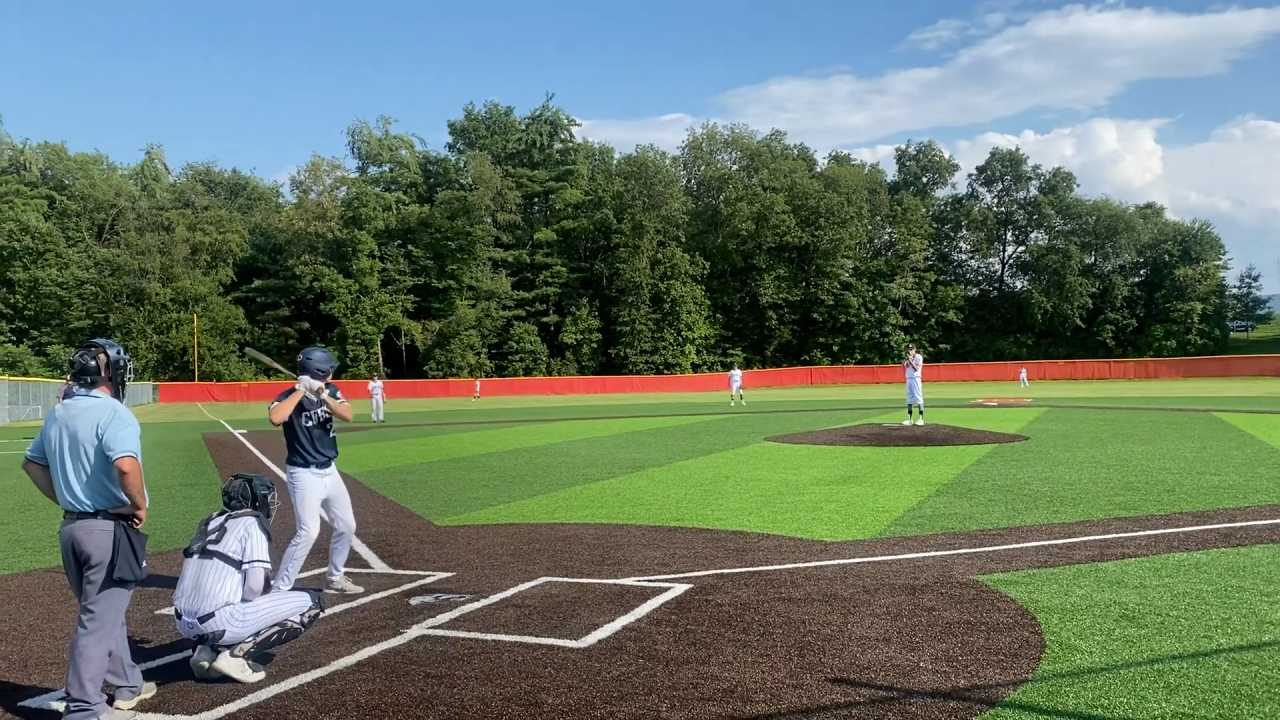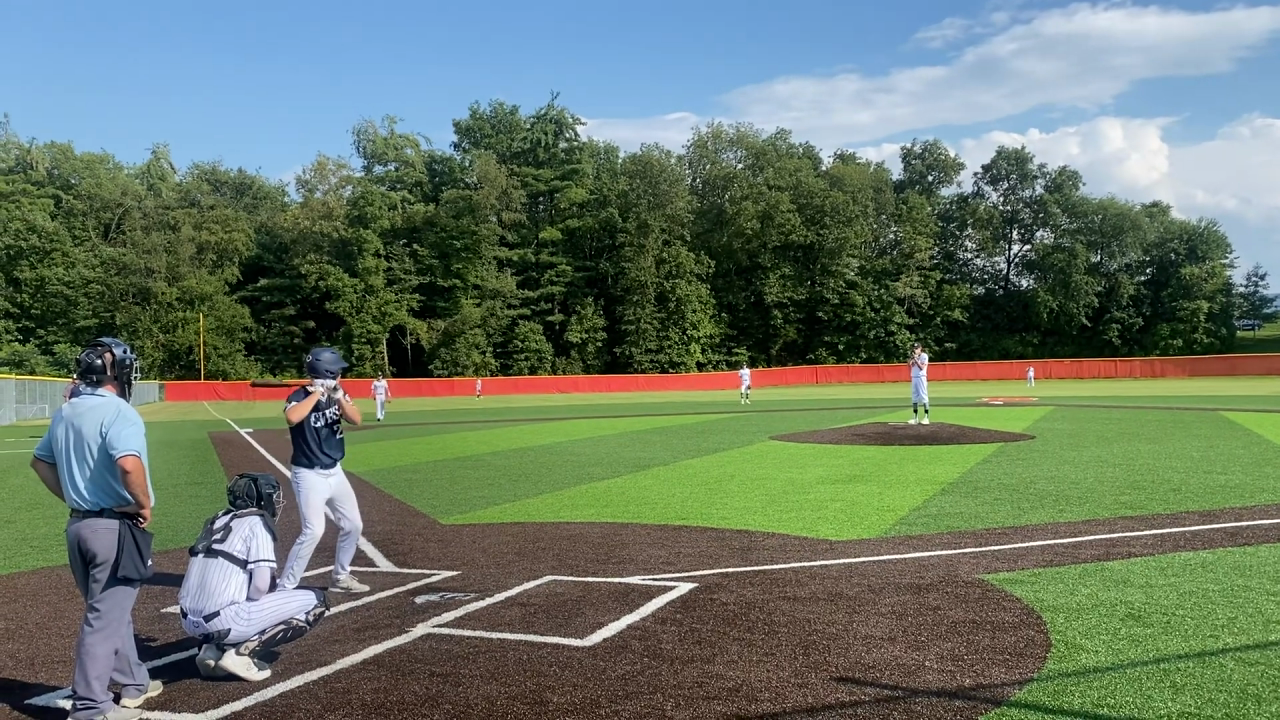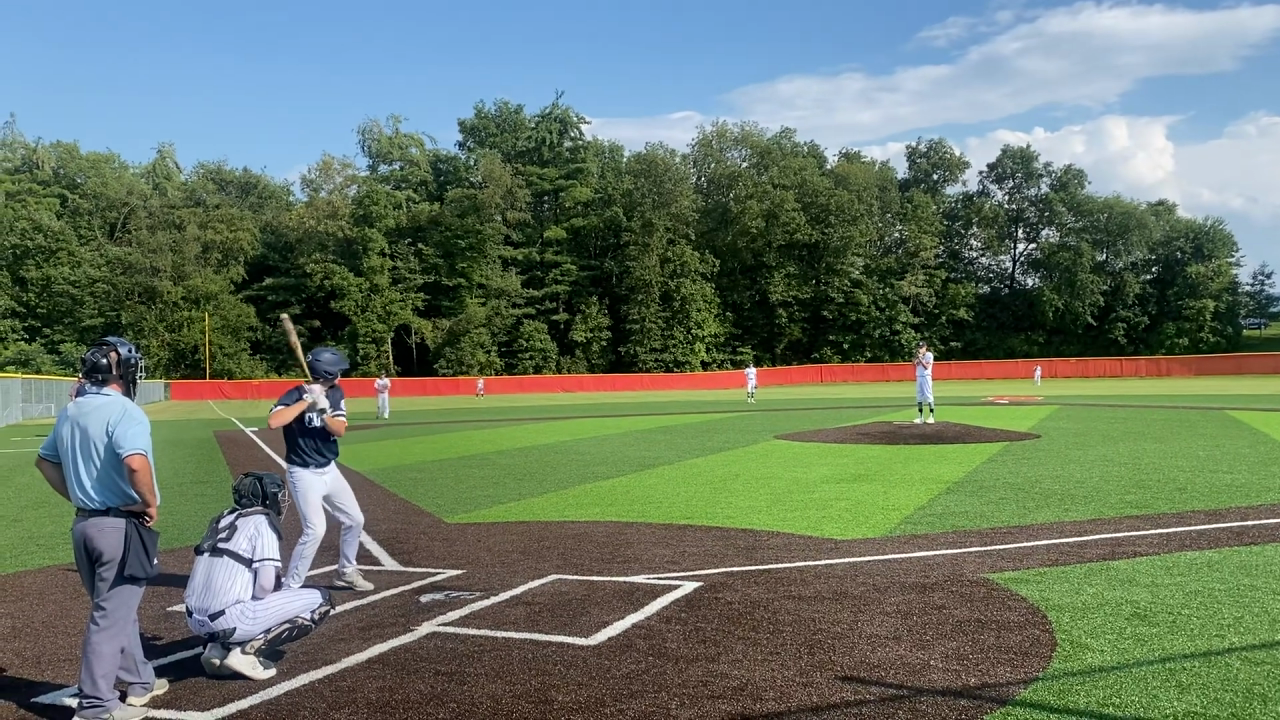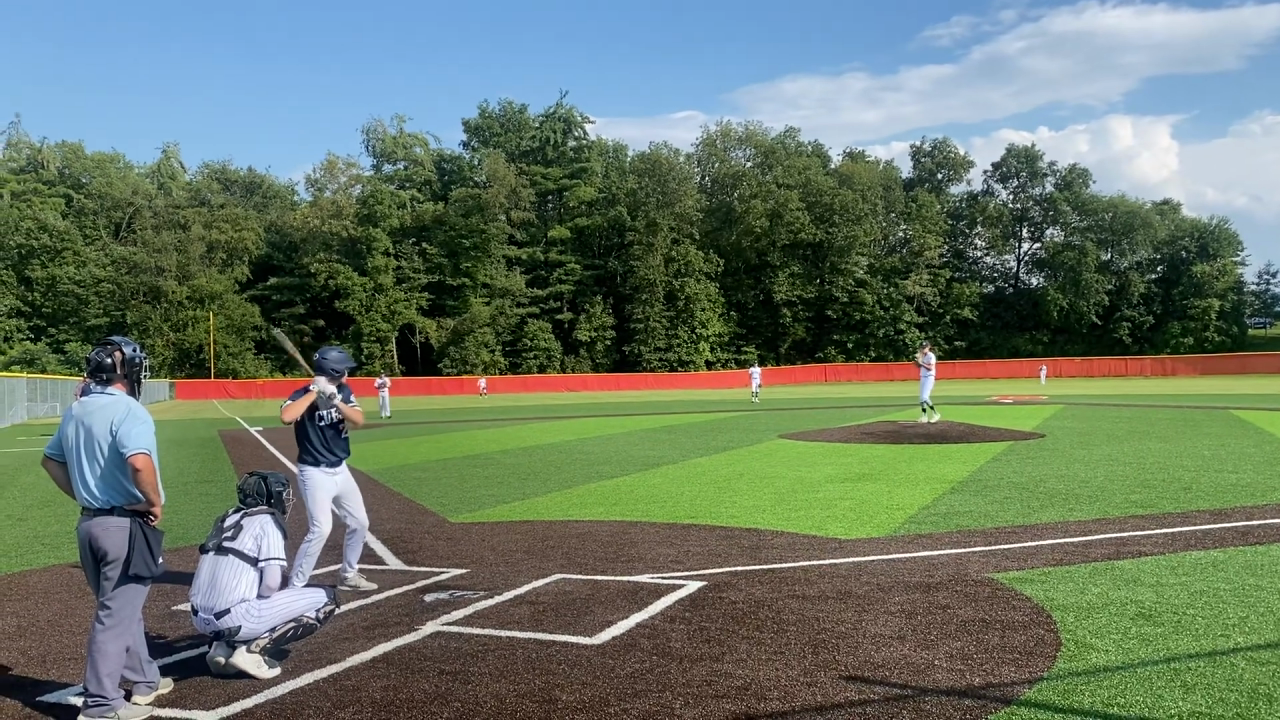
dt=0.4s
person 1, frame 1
left shoulder: (57, 414)
right shoulder: (114, 412)
left elbow: (32, 463)
right elbow: (126, 465)
right wrist: (140, 506)
left hip: (72, 527)
right hip: (109, 529)
left knee: (105, 610)
right knee: (99, 618)
left ankle: (127, 685)
person 1, frame 2
left shoulder: (64, 413)
right shoulder: (118, 411)
left elbow: (40, 461)
right elbow: (128, 464)
right wrist: (144, 504)
left hip: (78, 525)
right hip: (114, 527)
left knee: (112, 608)
right knee: (105, 615)
left ankle: (133, 683)
person 1, frame 3
left shoulder: (69, 412)
right shoulder: (124, 411)
left elbow: (45, 461)
right elbow: (135, 463)
right wrist: (150, 503)
left hip: (84, 524)
right hip: (120, 526)
left knee: (117, 608)
right knee: (111, 615)
left ankle: (139, 681)
person 1, frame 4
left shoulder: (74, 411)
right shoulder: (128, 410)
left elbow: (50, 460)
right elbow: (139, 462)
right wrist: (154, 502)
left hip: (89, 523)
right hip: (125, 525)
left knee: (122, 607)
right knee: (116, 614)
left ankle: (144, 680)
person 2, frame 1
left shoulder: (329, 391)
right shoulder: (289, 397)
left elbow: (348, 415)
right elbow: (275, 418)
left wrist: (323, 394)
right wrist: (301, 390)
left hip: (330, 472)
right hip: (304, 475)
left knee: (346, 526)
right knee: (308, 533)
left ankle: (335, 579)
right ankle: (279, 590)
person 2, frame 2
left shoulder: (336, 392)
right shoulder: (300, 396)
left elbow: (356, 419)
right elbow: (293, 418)
left wrist: (338, 395)
right wrist: (317, 392)
left hip: (335, 472)
right hip: (308, 475)
left knee: (353, 525)
right knee: (313, 531)
left ankle: (340, 577)
right ankle: (284, 588)
person 2, frame 3
left shoulder: (336, 393)
right shoulder: (294, 396)
left elbow: (340, 430)
right elbow: (273, 422)
left wrist: (324, 411)
right wrist: (307, 399)
left hip: (330, 470)
right hip: (304, 474)
left knee: (354, 519)
right knee: (315, 531)
left ankle: (347, 572)
right ankle: (289, 588)
person 2, frame 4
left shoulder: (343, 391)
right shoulder: (303, 395)
left elbow: (359, 420)
right elbow: (286, 417)
left wrist: (336, 400)
right wrist: (314, 391)
left hip: (341, 470)
right hip: (315, 474)
left knee: (359, 523)
right knee: (321, 529)
left ankle: (349, 575)
right ankle: (294, 587)
person 3, frame 1
left shoulder: (210, 522)
right shoulder: (252, 523)
right elbow: (254, 586)
right wrist: (245, 613)
left hip: (184, 623)
right hip: (217, 622)
right knee: (311, 603)
left ankle: (207, 651)
right ankle: (236, 654)
person 3, frame 2
left shoulder: (216, 521)
right shoulder: (257, 523)
right elbow: (261, 585)
right wrist: (249, 612)
left hip: (190, 621)
right hip: (222, 621)
right knee: (316, 601)
left ankle: (213, 649)
right ankle: (242, 653)
person 3, frame 3
left shoulder: (222, 520)
right shoulder: (262, 522)
right elbow: (265, 584)
right wrist: (256, 611)
left hip: (195, 620)
right hip: (228, 620)
right knee: (321, 600)
left ankle: (217, 648)
right ankle: (247, 652)
person 3, frame 4
left shoulder: (227, 519)
right shoulder: (267, 521)
right elbow: (272, 583)
left hip: (201, 619)
right hip: (233, 619)
right knee: (326, 599)
left ankle: (223, 647)
right ankle: (252, 651)
